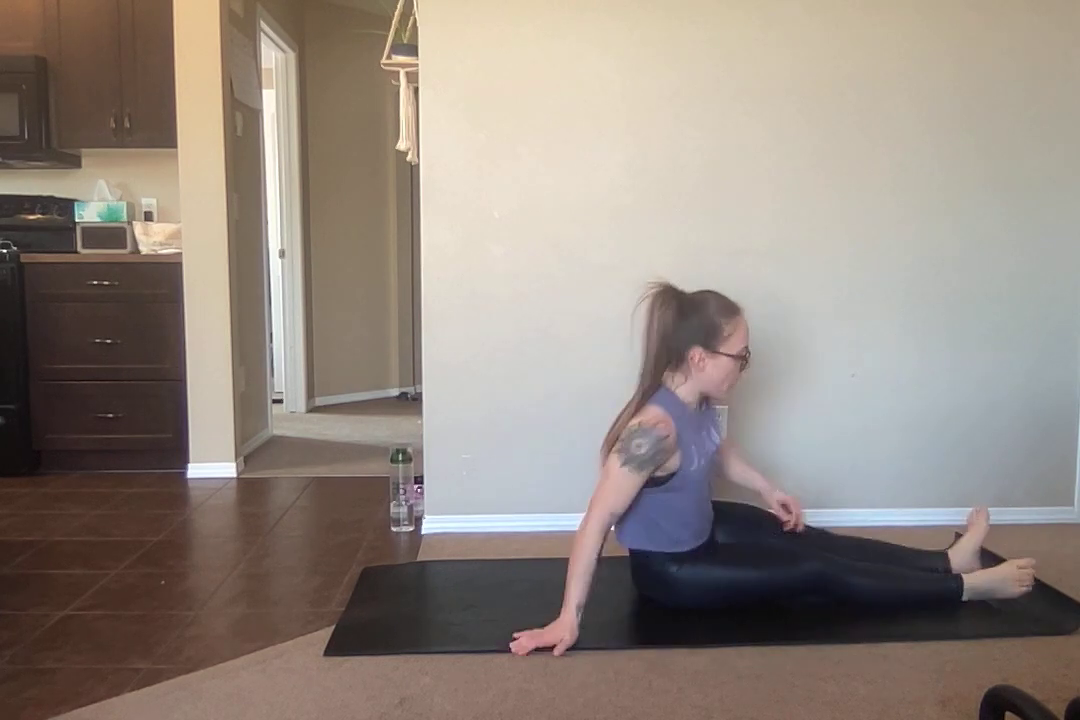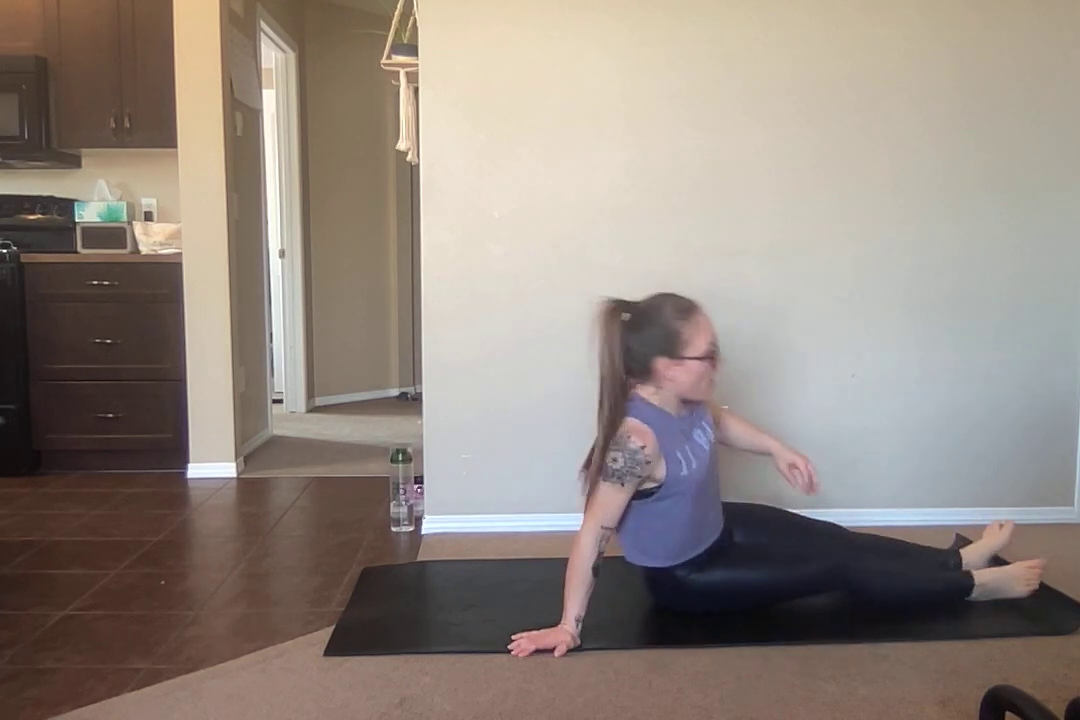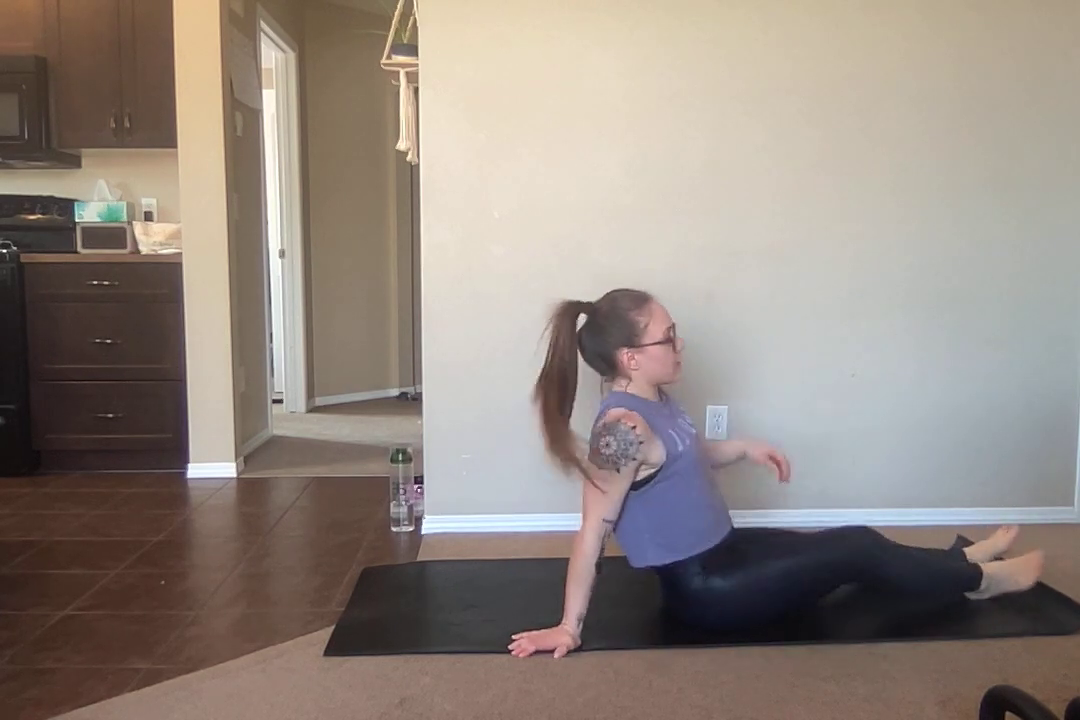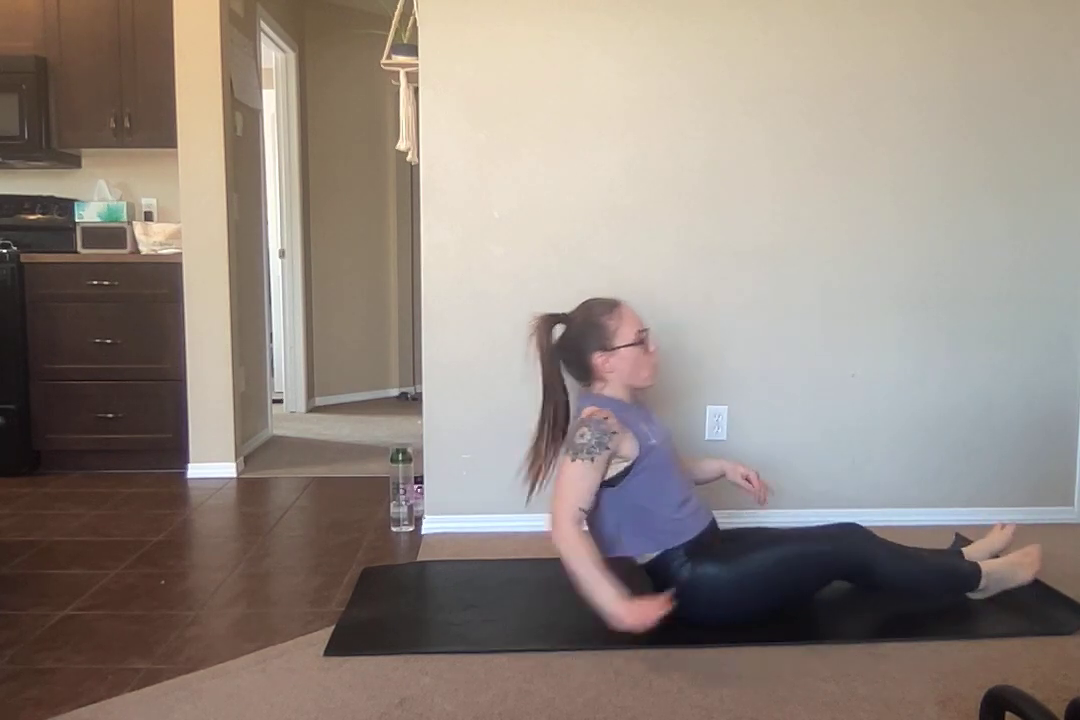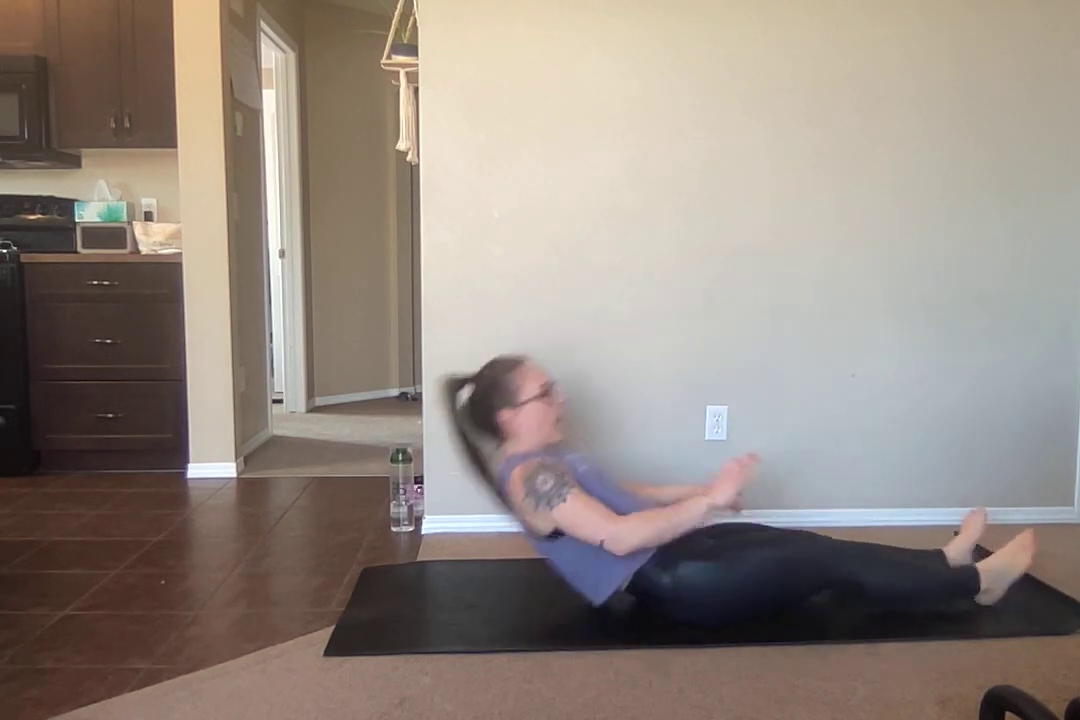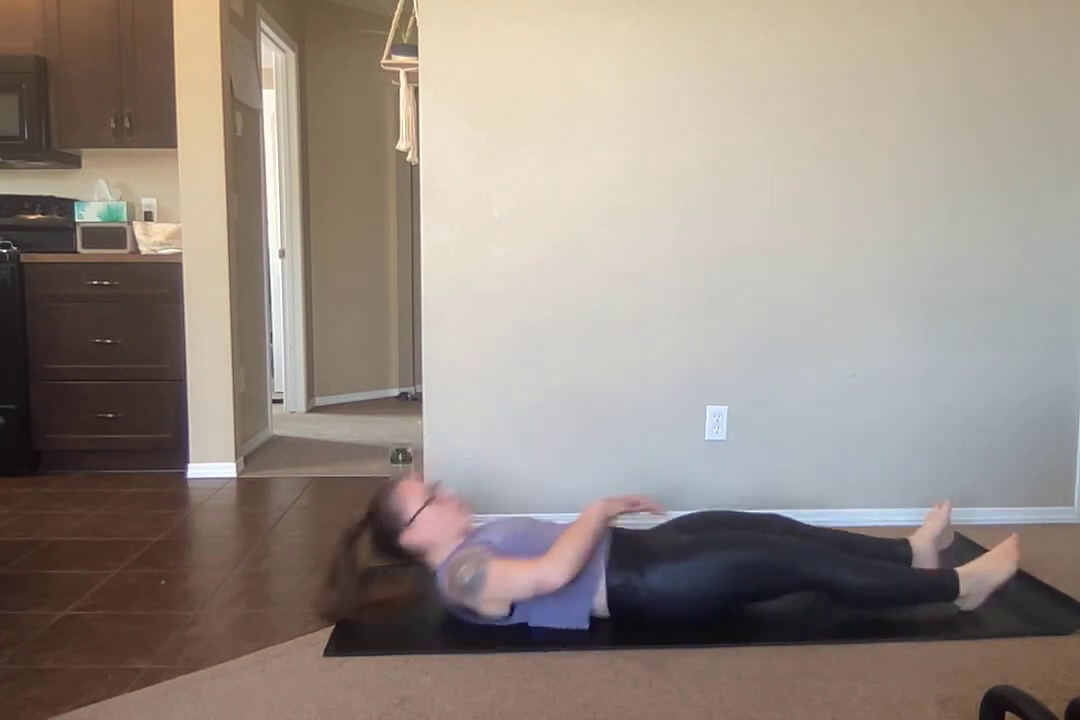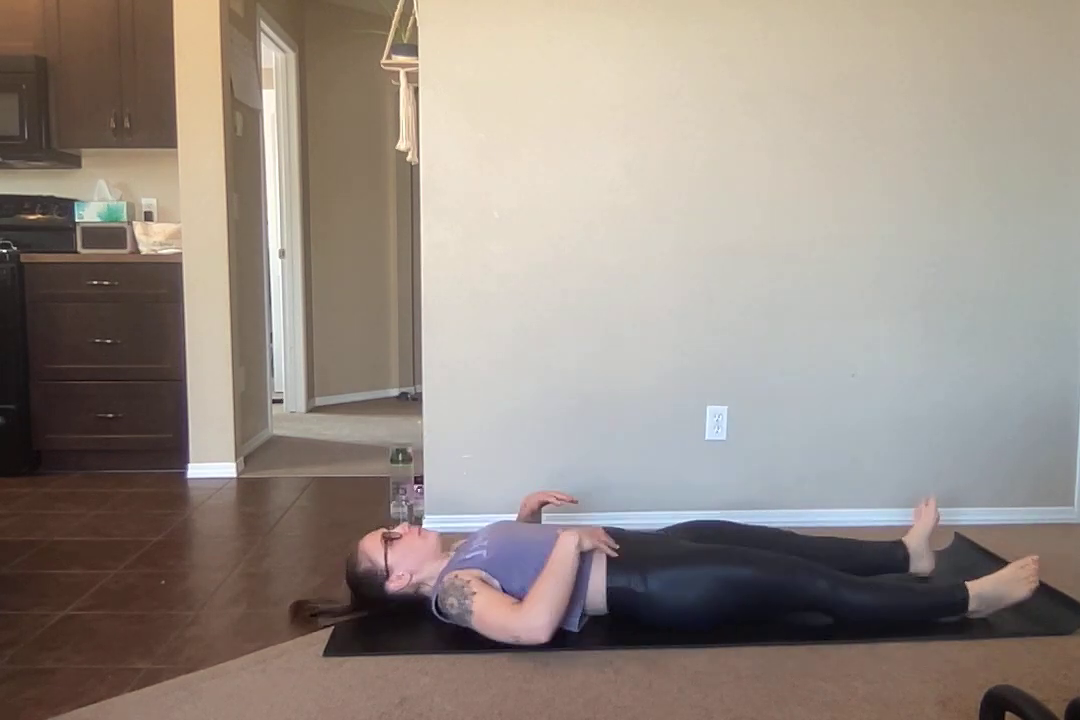
dt=0.3s
person 1, frame 1
left shoulder: (695, 400)
right shoulder: (654, 427)
right elbow: (595, 524)
left wrist: (767, 489)
right wrist: (568, 619)
left hip: (699, 528)
right hip: (671, 570)
left knee: (808, 538)
right knee: (820, 571)
left ankle: (945, 561)
right ankle: (963, 587)
person 1, frame 2
left shoulder: (681, 397)
right shoulder: (634, 439)
left elbow: (719, 422)
right elbow: (592, 535)
left wrist: (778, 448)
right wrist: (569, 626)
left hip: (716, 532)
right hip: (687, 579)
left knee: (830, 538)
right knee: (836, 568)
left ankle: (957, 562)
right ankle: (973, 585)
person 1, frame 3
left shoulder: (653, 399)
right shoulder: (623, 428)
right elbow: (593, 533)
left wrist: (745, 447)
right wrist: (570, 626)
left hip: (720, 551)
right hip: (706, 590)
left knee: (845, 548)
right knee: (860, 549)
left ankle: (960, 561)
right ankle: (978, 579)
person 1, frame 4
left shoulder: (622, 411)
right shoulder: (597, 426)
right elbow: (566, 526)
left wrist: (723, 467)
right wrist: (614, 605)
left hip: (702, 550)
right hip: (698, 585)
left knee: (844, 544)
right knee: (850, 547)
left ankle: (963, 562)
right ankle: (980, 578)
person 1, frame 5
left shoulder: (545, 461)
right shoulder: (532, 475)
right elbow: (619, 536)
left wrist: (695, 492)
right wrist: (709, 500)
left hip: (672, 562)
right hip: (673, 584)
left knee: (813, 545)
right knee: (830, 564)
left ankle: (944, 562)
right ankle: (976, 583)
person 1, frame 6
left shoulder: (470, 541)
right shoulder: (459, 572)
right elbow: (555, 571)
left wrist: (602, 512)
right wrist: (601, 512)
left hip: (631, 550)
right hip: (645, 587)
left knee: (775, 528)
right knee: (810, 565)
left ankle: (910, 554)
right ankle: (957, 587)
person 1, frame 7
left shoulder: (457, 557)
right shoulder: (450, 590)
right elbow: (532, 625)
left wrist: (528, 512)
right wrist: (567, 542)
left hip: (639, 548)
right hip: (649, 590)
left knee: (774, 541)
right knee: (814, 587)
left ankle: (905, 554)
right ankle: (967, 598)
